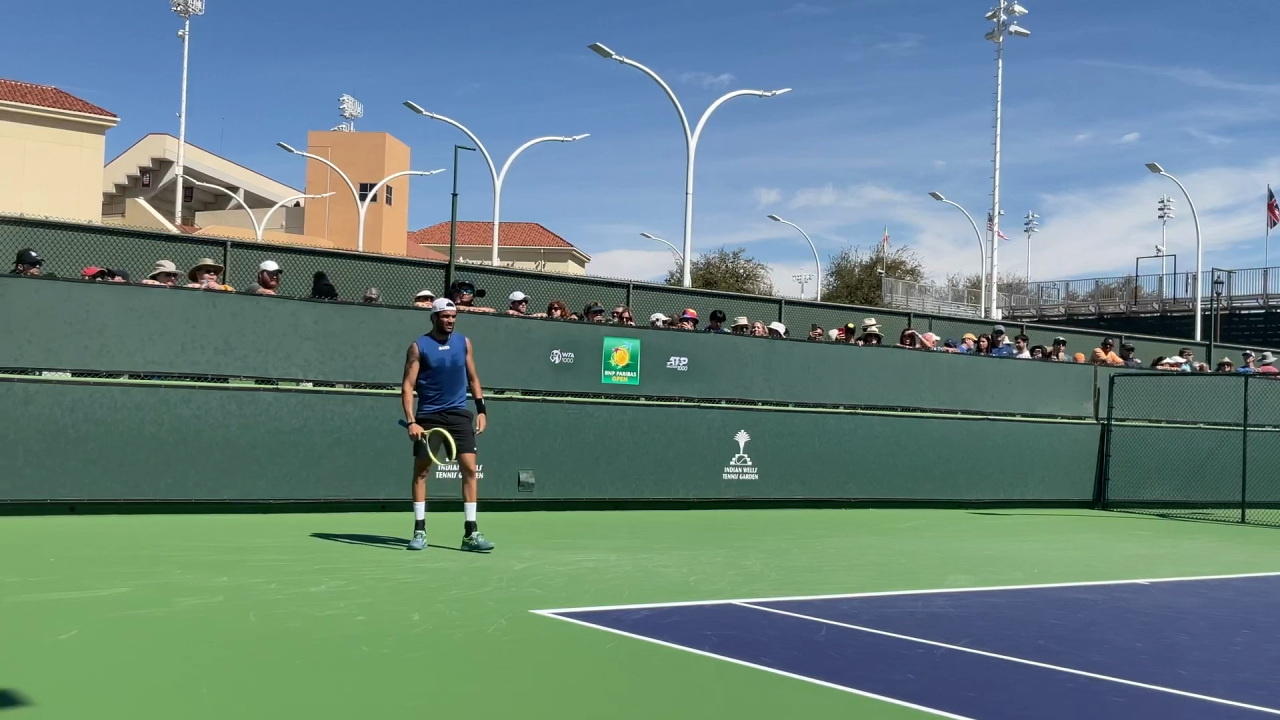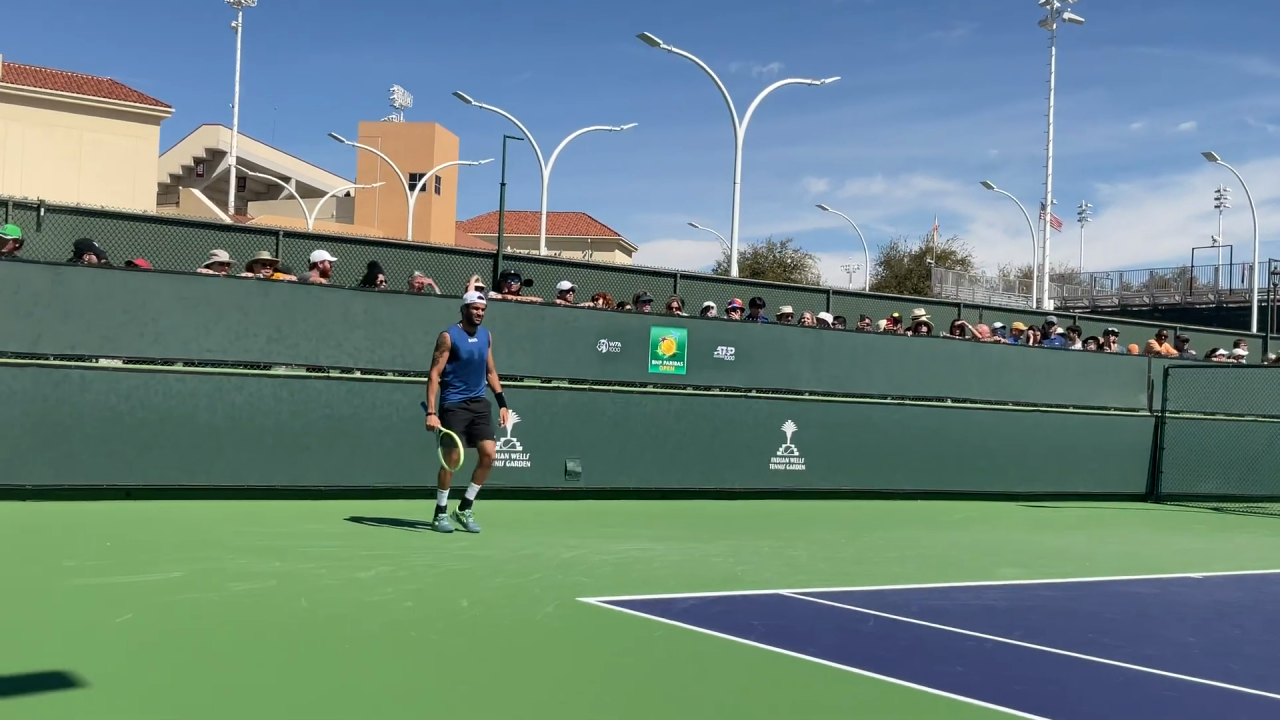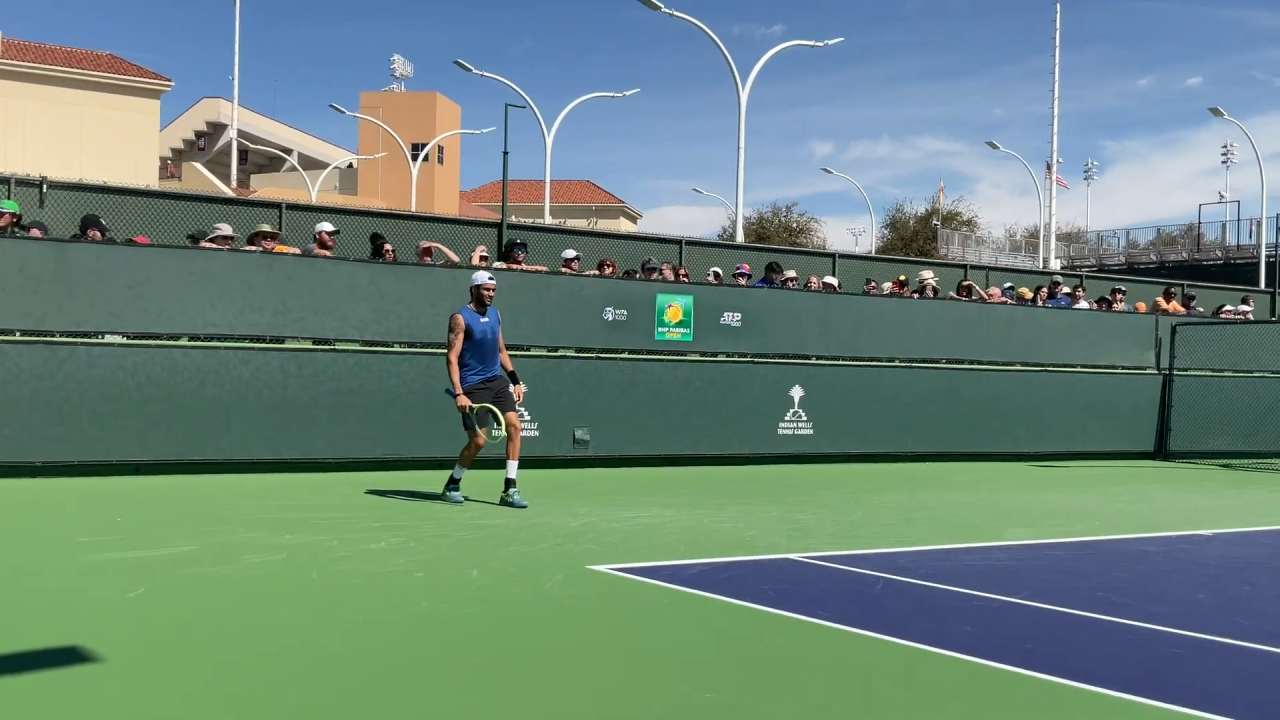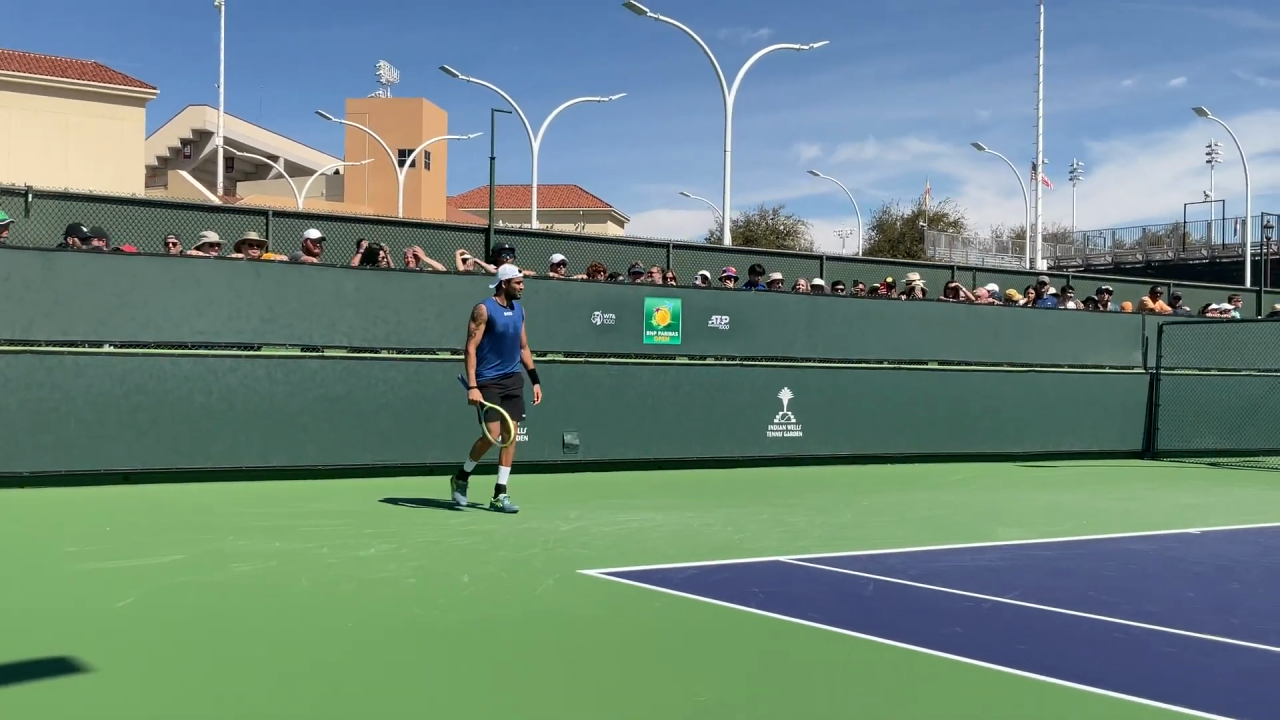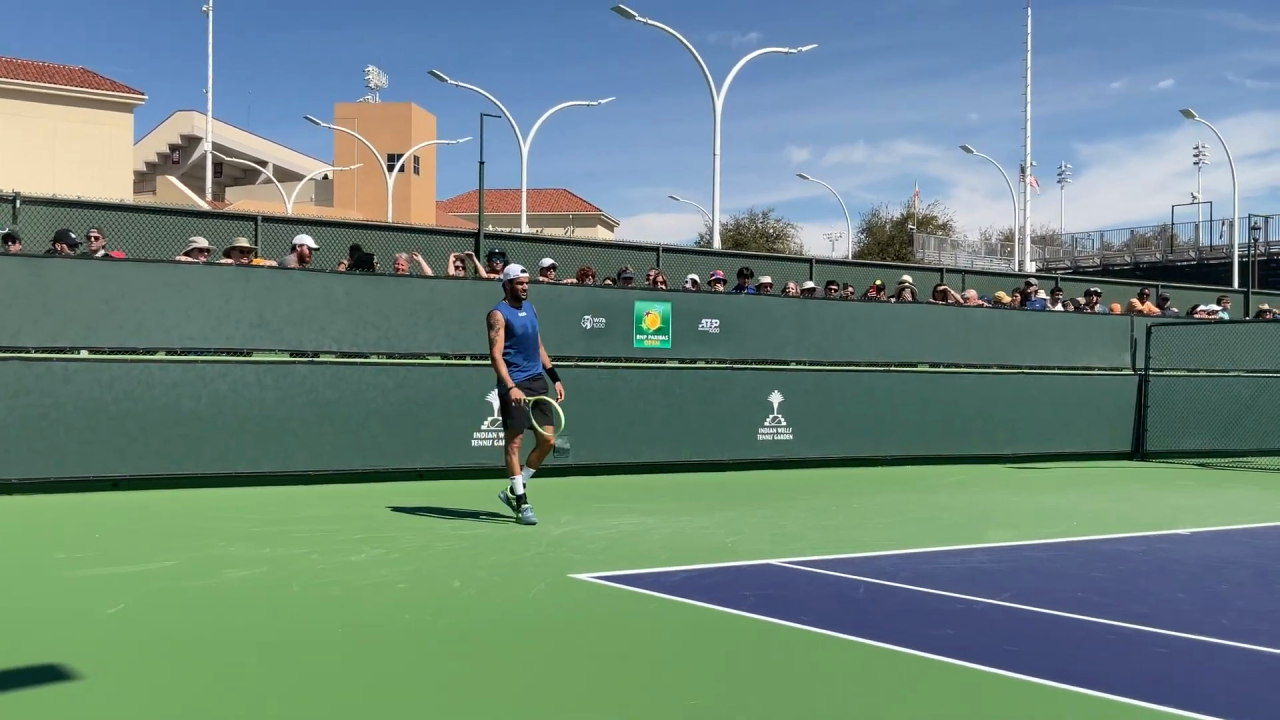
dt=1s
person 1, frame 1
left shoulder: (463, 342)
right shoulder: (418, 347)
left elbow: (472, 378)
right elbow: (407, 386)
left wrist: (481, 409)
right wrist: (411, 421)
left hip: (460, 415)
right hip: (429, 416)
left knee: (469, 469)
right knee: (421, 472)
left ankle: (472, 533)
right ankle: (420, 531)
person 1, frame 2
left shoulder: (486, 335)
right shoulder: (448, 337)
right elbow: (434, 375)
left wrist: (502, 403)
right wrist: (431, 412)
left hip: (479, 404)
right hip: (454, 405)
left knee: (489, 456)
right knee: (452, 459)
left ankle: (464, 508)
right ankle: (440, 514)
person 1, frame 3
left shoulder: (495, 314)
right shoulder: (460, 318)
right elbow: (452, 358)
left wrist: (515, 380)
right wrist: (458, 393)
left hip: (497, 381)
right hip: (473, 386)
left knee: (515, 427)
right knee: (478, 441)
left ankle: (510, 491)
right ankle: (452, 484)
person 1, frame 4
left shoulder: (519, 310)
right shoulder: (483, 309)
right elbow: (470, 348)
left wrist: (535, 380)
right wrist: (472, 386)
left hip: (513, 380)
right hip: (489, 381)
left knee: (510, 435)
right knee: (492, 435)
left ankle: (500, 494)
right ankle: (461, 478)
person 1, frame 5
left shoulder: (530, 309)
right shoulder: (498, 314)
right elbow: (496, 355)
left wrist: (555, 378)
right wrist: (510, 387)
left hip: (538, 382)
right hip: (515, 386)
left knee: (547, 441)
right knee: (514, 443)
left ankle: (515, 491)
right ankle: (522, 505)
